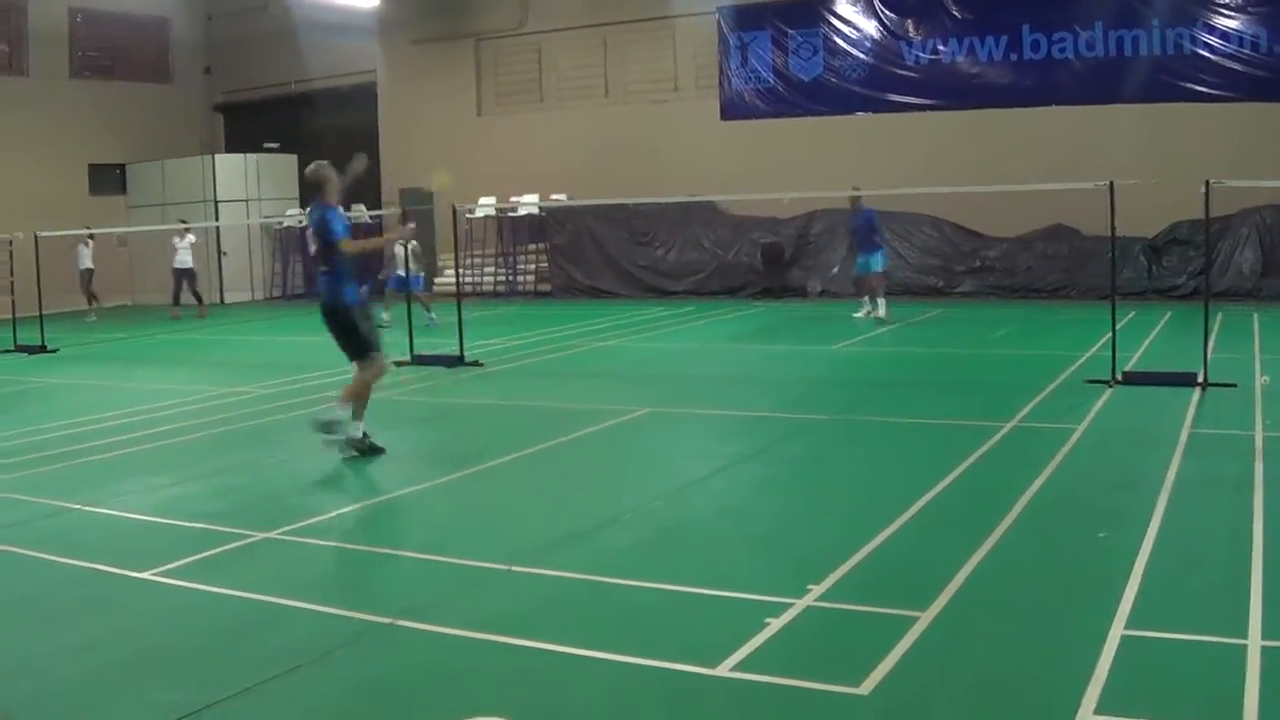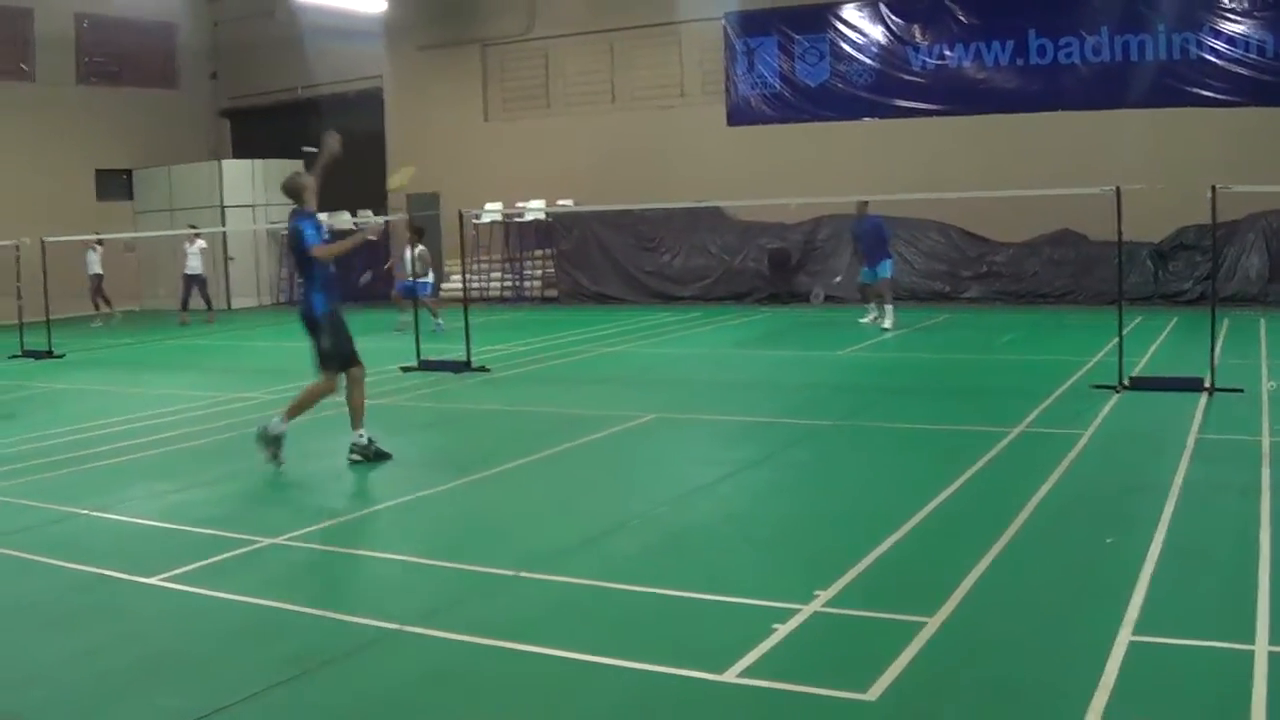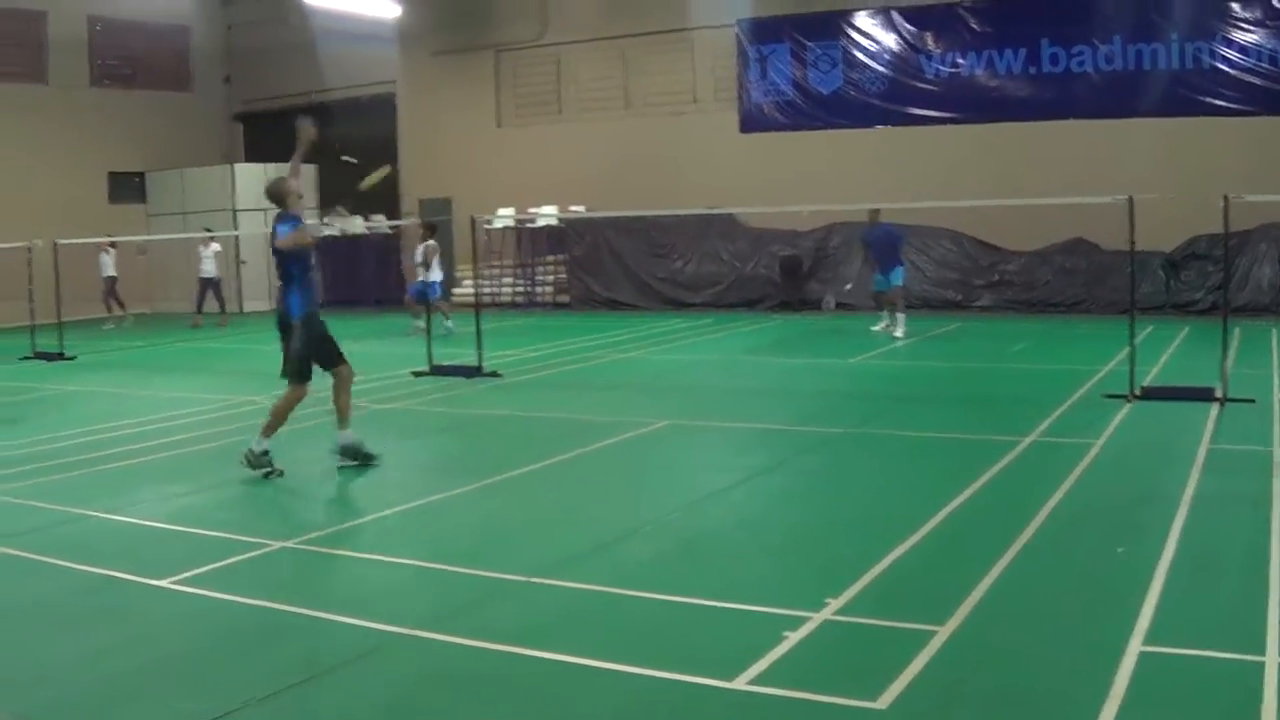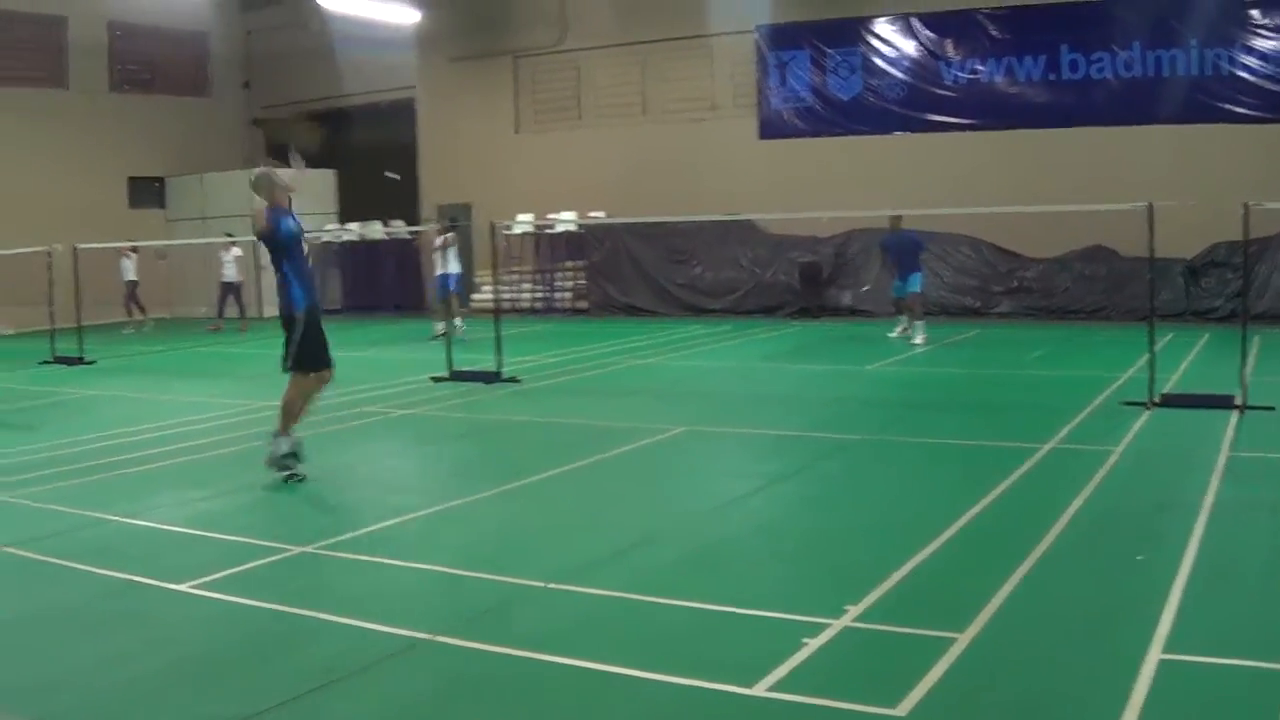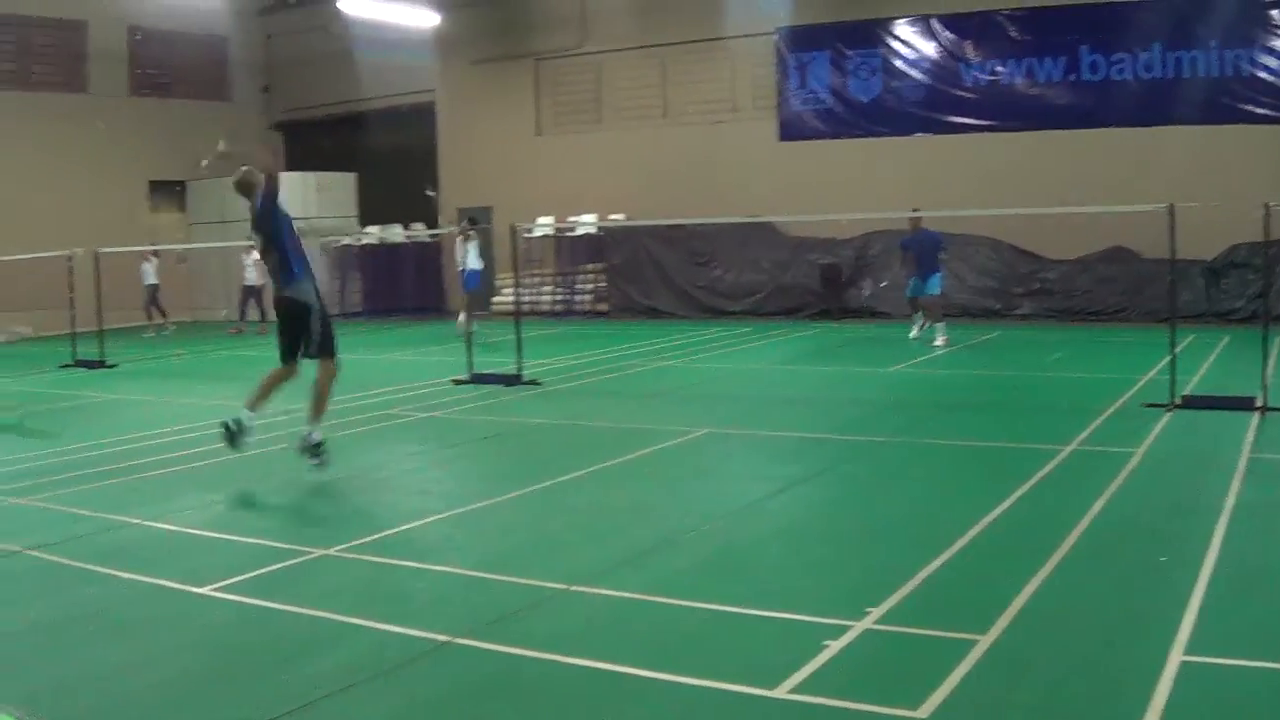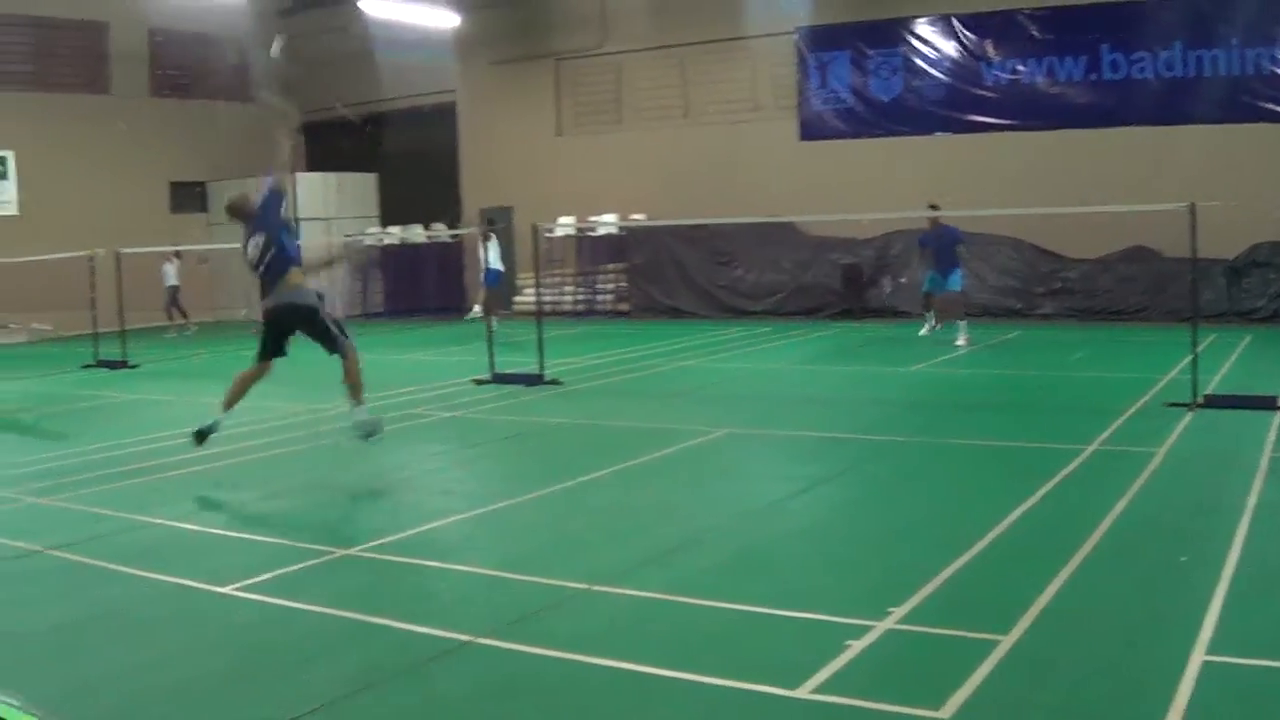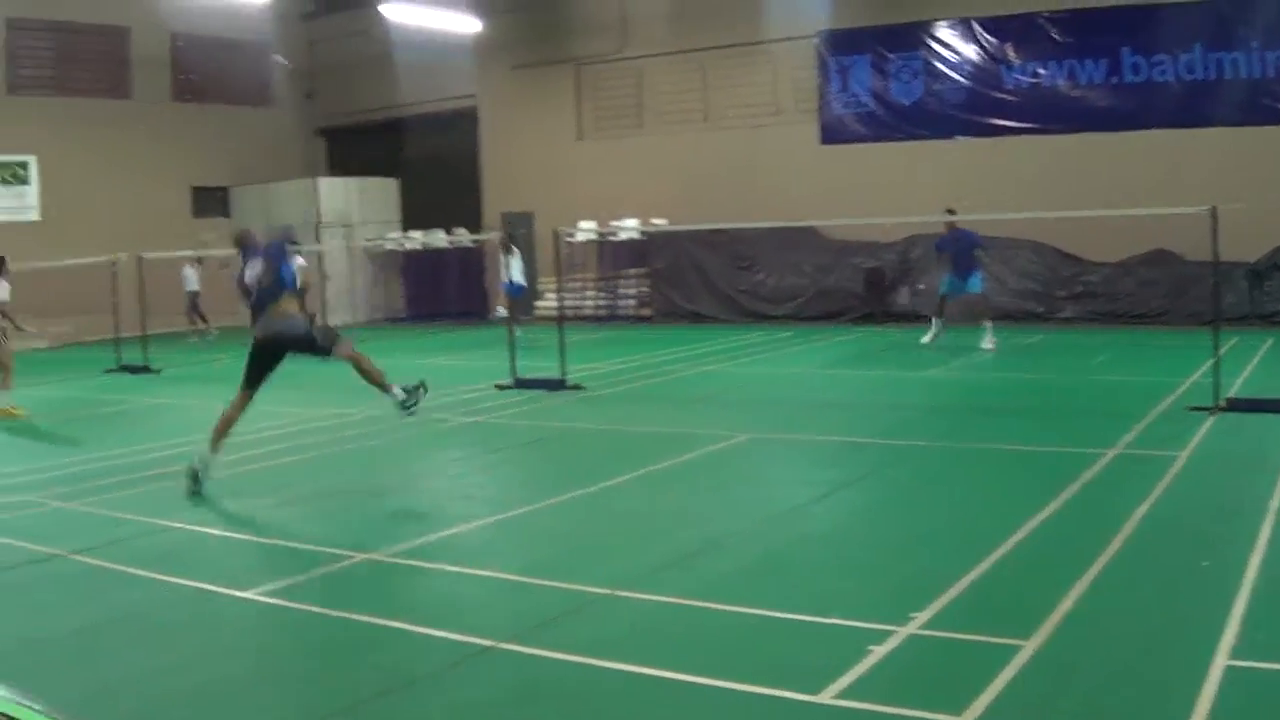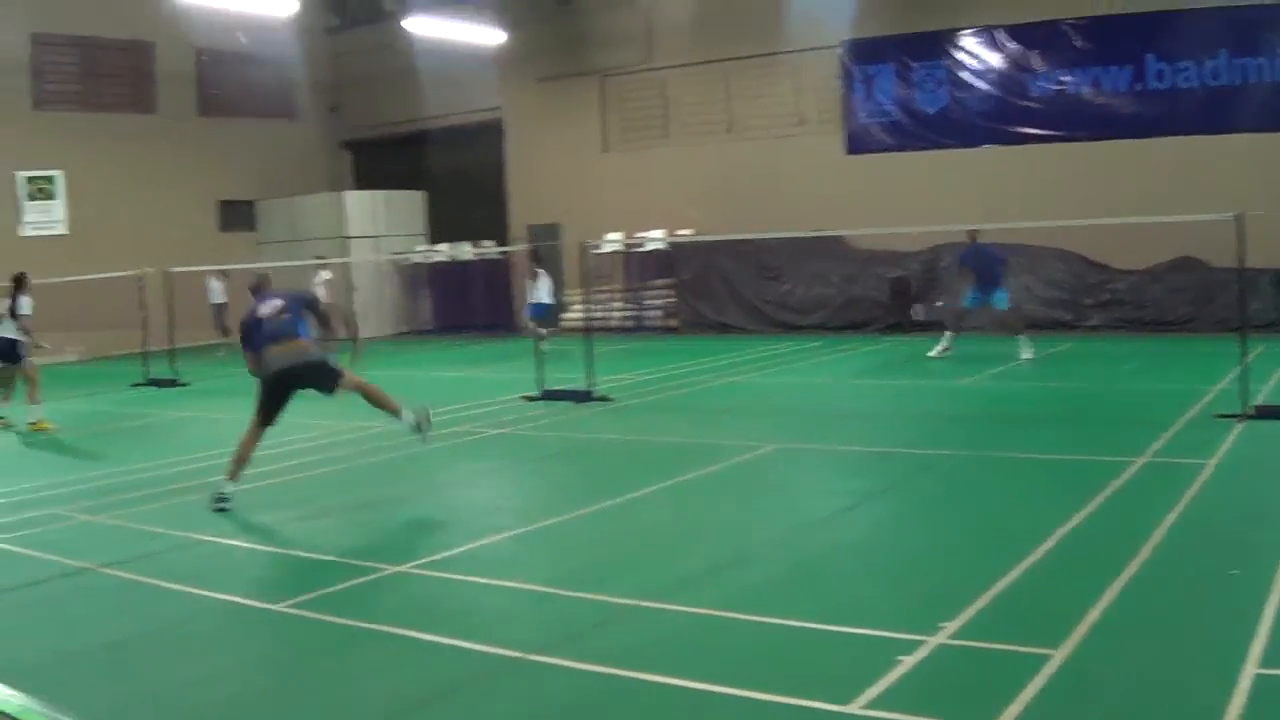
dt=0.1s
person 1, frame 1
left shoulder: (319, 211)
right shoulder: (330, 214)
left elbow: (336, 191)
right elbow: (349, 249)
left wrist: (351, 173)
right wrist: (388, 239)
left hip: (332, 300)
right hip: (345, 299)
left knee: (365, 364)
right knee: (374, 363)
left ankle: (356, 433)
right ankle: (334, 417)
person 1, frame 2
left shoulder: (304, 216)
right shoulder: (304, 222)
left elbow: (310, 181)
right elbow: (321, 253)
left wrist: (326, 156)
right wrist: (359, 237)
left hip: (325, 309)
right hip: (319, 311)
left knee: (356, 373)
right knee: (329, 381)
left ankle: (360, 442)
right ankle: (274, 427)
person 1, frame 3
left shoulder: (290, 219)
right shoulder: (285, 224)
left elbow: (292, 177)
right elbow: (283, 244)
left wrist: (302, 144)
right wrist: (312, 232)
left hip: (306, 312)
right hip: (296, 315)
left knee: (343, 372)
right knee: (298, 389)
left ankle: (346, 442)
right ankle: (257, 448)
person 1, frame 4
left shoulder: (282, 217)
right shoulder: (273, 218)
right elbow: (260, 227)
left hip: (300, 303)
right hip: (298, 306)
left knee: (321, 375)
right knee: (301, 378)
left ankle: (286, 438)
right ankle: (279, 449)
person 1, frame 5
left shoulder: (263, 215)
right shoulder: (264, 207)
right elbow: (271, 175)
left hip: (286, 295)
right hip: (301, 292)
left knee: (287, 369)
right knee: (328, 365)
left ankle: (243, 420)
right ankle: (313, 436)
person 1, frame 6
left shoulder: (250, 241)
right shoulder: (268, 221)
right elbow: (283, 176)
left wrist: (321, 262)
right wrist: (287, 145)
left hip: (274, 308)
right hip: (301, 300)
left knee: (260, 368)
right knee: (347, 352)
left ankle: (218, 420)
right ankle: (360, 414)
person 1, frame 7
left shoulder: (242, 275)
right shoulder: (271, 250)
left hip: (264, 334)
right hip: (291, 325)
left knee: (242, 399)
right knee: (349, 351)
left ankle: (203, 463)
right ankle: (400, 396)
person 1, frame 8
left shoulder: (248, 320)
right shoulder: (294, 298)
left elbow: (254, 366)
right elbow: (326, 317)
left wrist: (271, 377)
left hip: (275, 368)
right hip: (307, 358)
left knee: (256, 429)
right knee: (355, 383)
left ankle: (225, 490)
right ankle: (409, 418)
